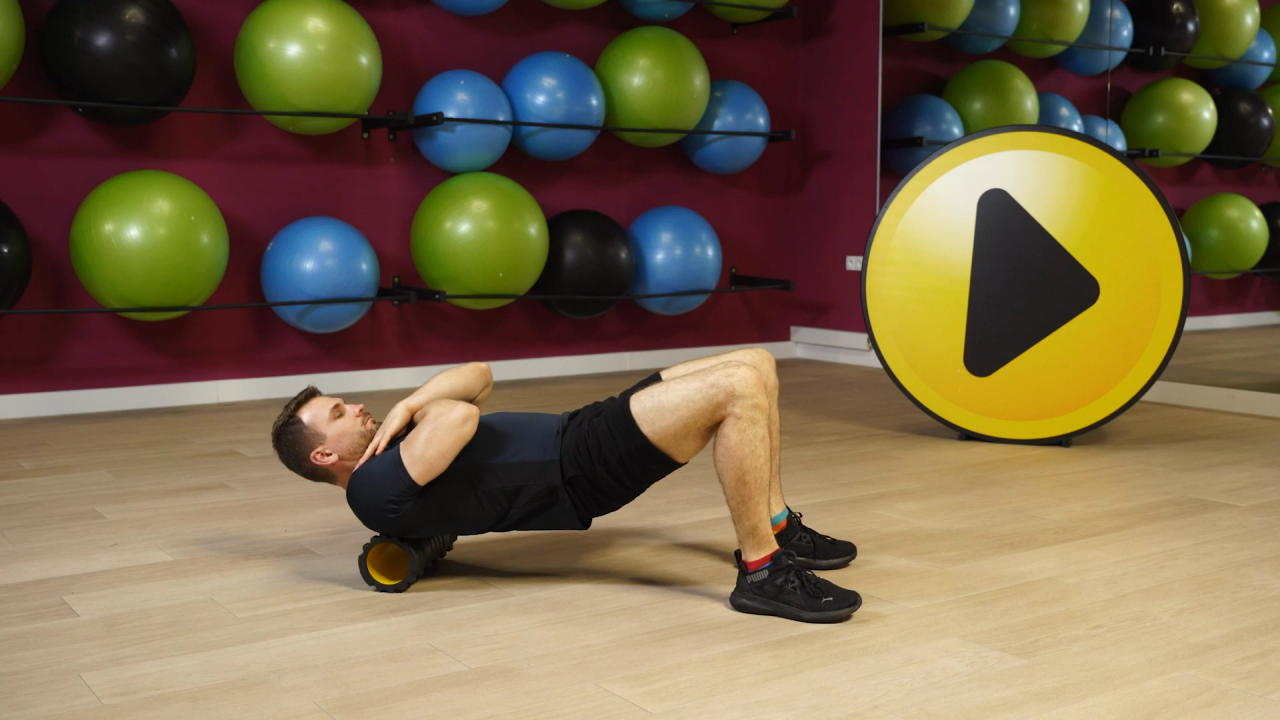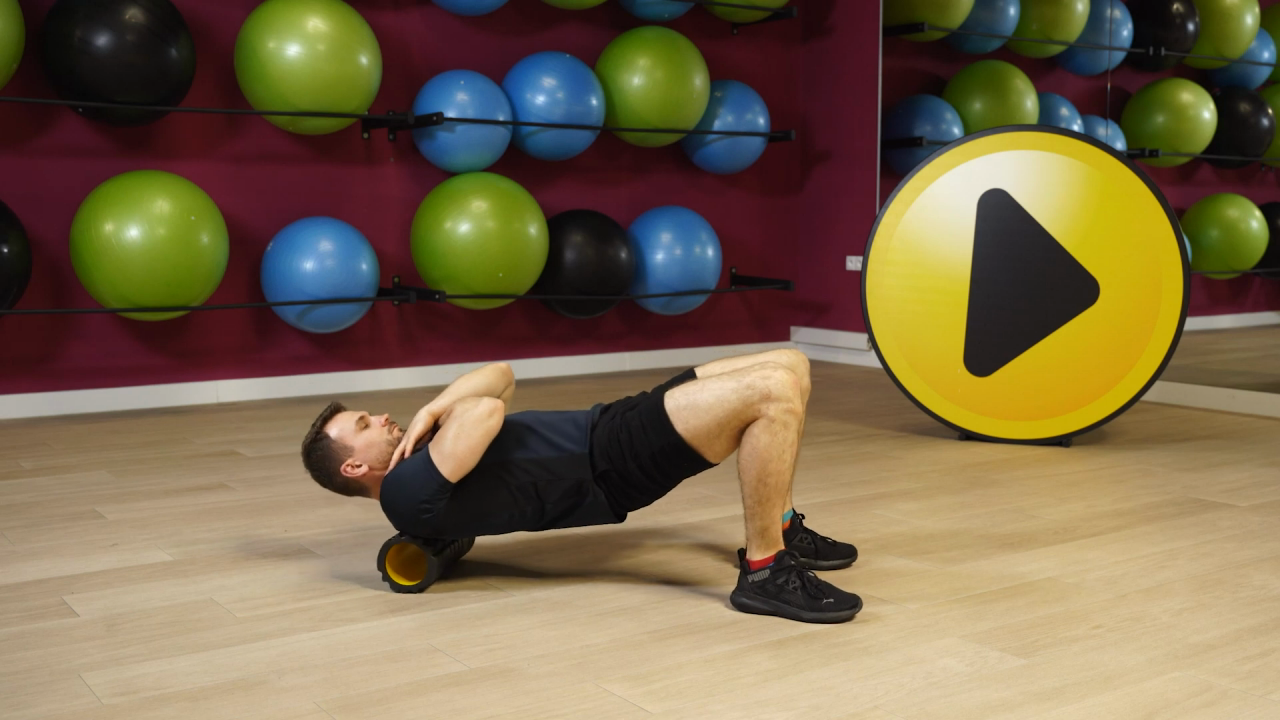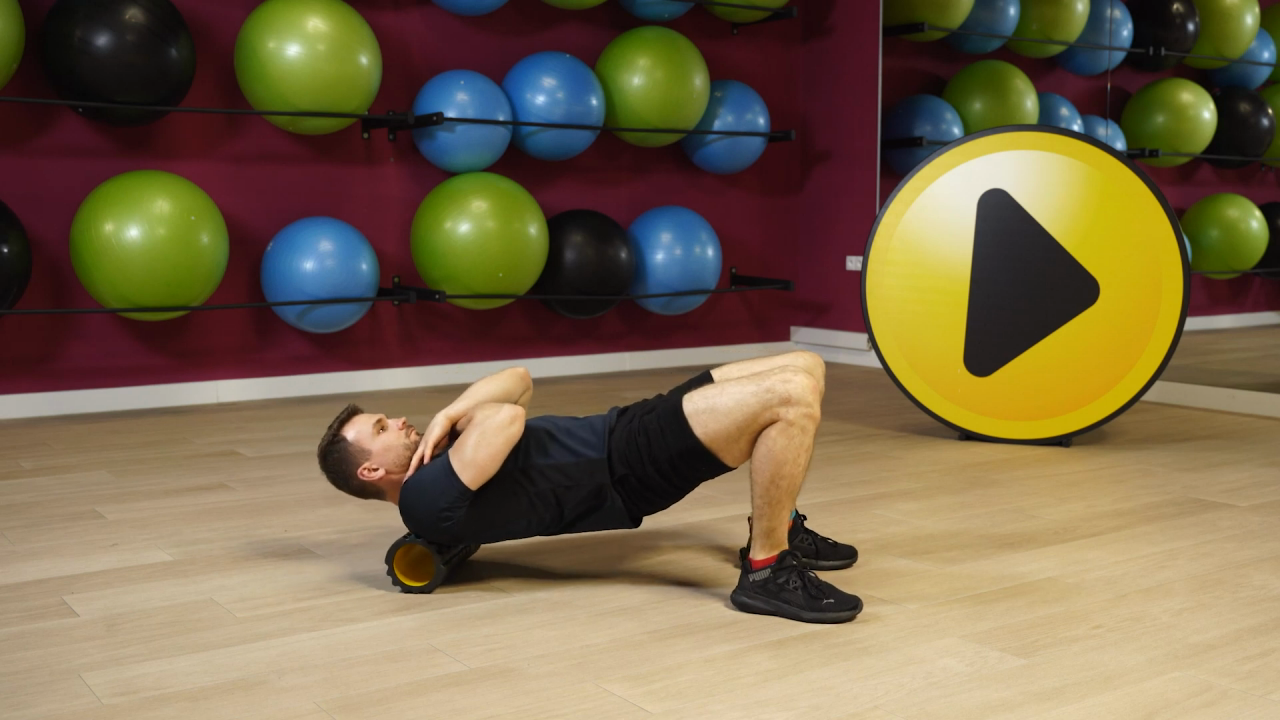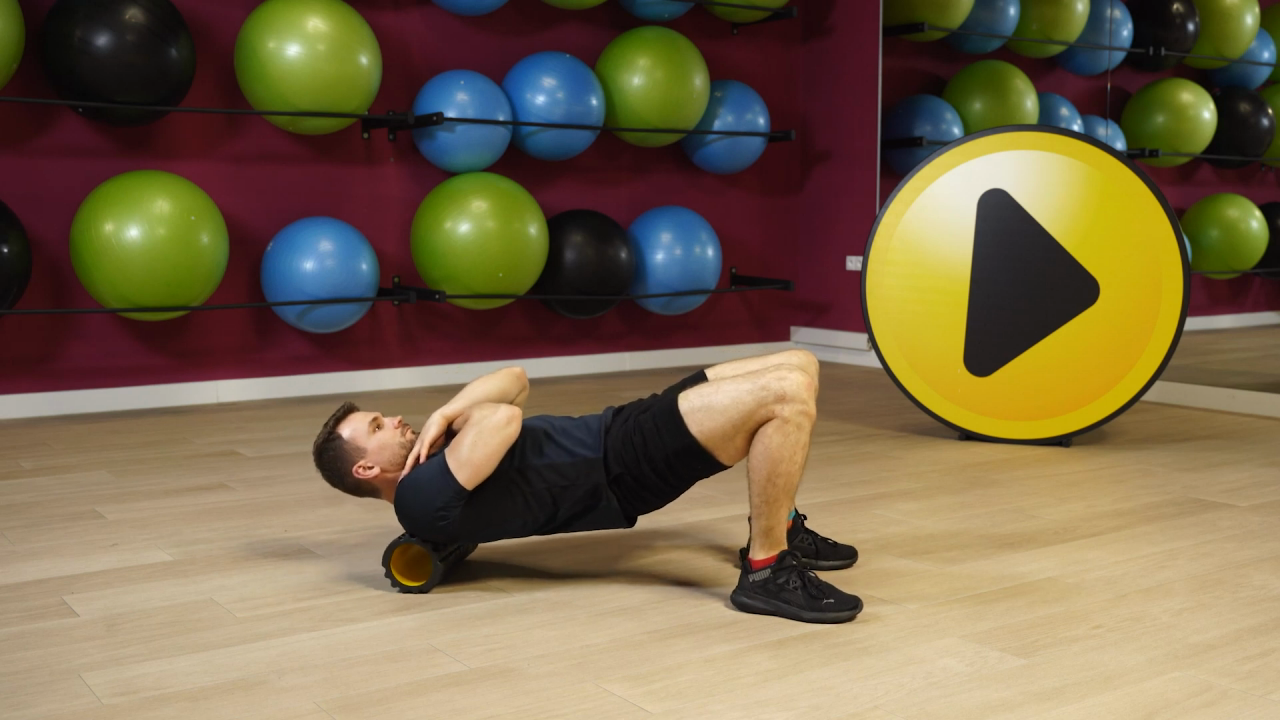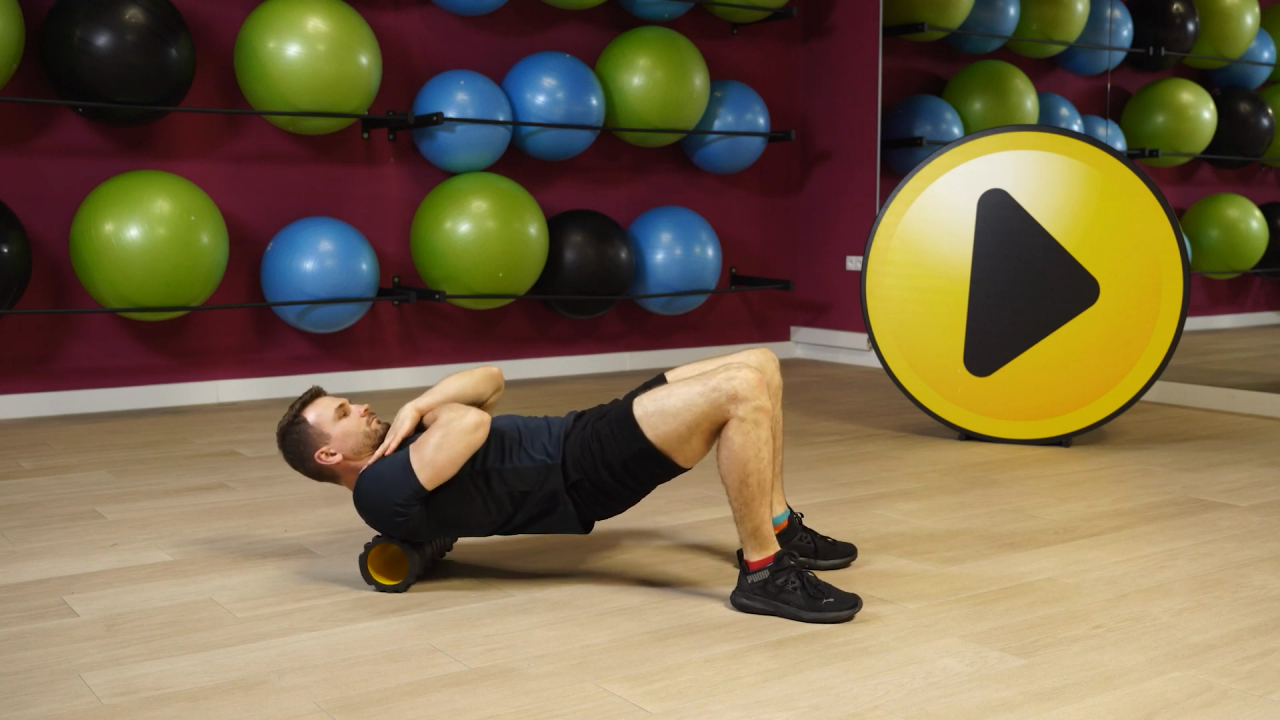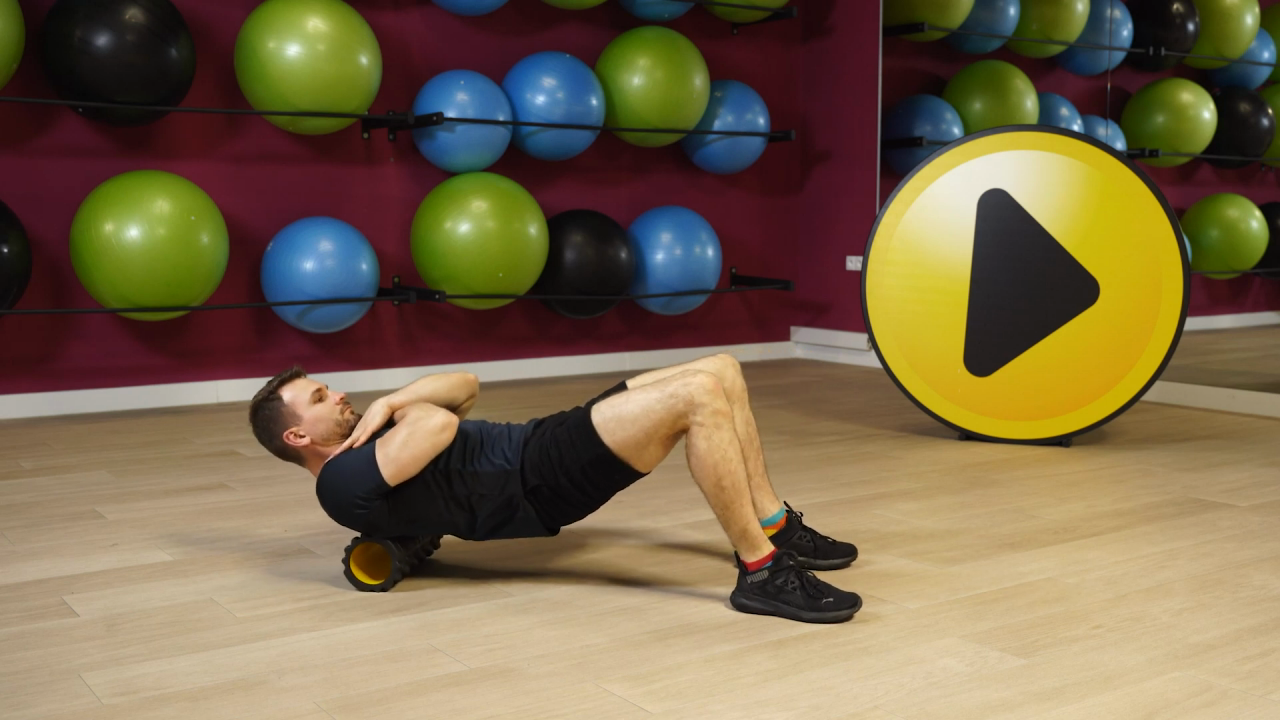
dt=0.7s
person 1, frame 1
left shoulder: (397, 448)
right shoulder: (375, 490)
left elbow: (479, 375)
right elbow: (461, 417)
left wrist: (408, 406)
right wrist: (420, 409)
left hip: (579, 434)
right hip: (579, 471)
left knee: (756, 364)
right knee: (739, 389)
left ankle: (777, 527)
right ankle: (762, 571)
person 1, frame 2
left shoulder: (427, 451)
right shoulder: (410, 494)
left elbow: (500, 375)
right elbow: (486, 410)
left wrist: (430, 411)
right wrist: (440, 414)
left hip: (612, 430)
right hip: (610, 465)
left knee: (789, 366)
right knee: (773, 392)
left ankle: (781, 530)
right ankle: (765, 572)
person 1, frame 3
left shoulder: (444, 455)
right shoulder: (429, 499)
left elbow: (519, 380)
right elbow: (508, 418)
left wrist: (450, 413)
right wrist: (460, 417)
left hip: (627, 431)
right hip: (627, 469)
left knee: (805, 367)
right knee: (793, 396)
left ankle: (782, 531)
right ankle: (767, 571)
person 1, frame 4
left shoulder: (439, 457)
right shoulder: (424, 498)
left elbow: (515, 380)
right elbow: (504, 418)
left wrist: (447, 413)
right wrist: (457, 414)
left hip: (621, 432)
right hip: (621, 468)
left knee: (797, 365)
right knee: (786, 394)
left ankle: (783, 530)
right ankle: (766, 572)
person 1, frame 5
left shoulder: (404, 450)
right shoulder: (383, 492)
left elbow: (490, 378)
right elbow: (470, 425)
left wrist: (418, 406)
right wrist: (426, 409)
left hip: (581, 437)
right hip: (580, 474)
left knee: (759, 365)
right knee: (741, 392)
left ankle: (778, 529)
right ankle: (763, 572)
person 1, frame 6
left shoulder: (375, 442)
right shoulder: (344, 484)
left elbow: (466, 385)
right elbow: (440, 425)
left wrist: (390, 401)
right wrist: (400, 405)
left hip: (543, 446)
right hip: (540, 479)
left knee: (719, 371)
right knee: (698, 395)
left ankle: (775, 526)
right ankle: (761, 571)
